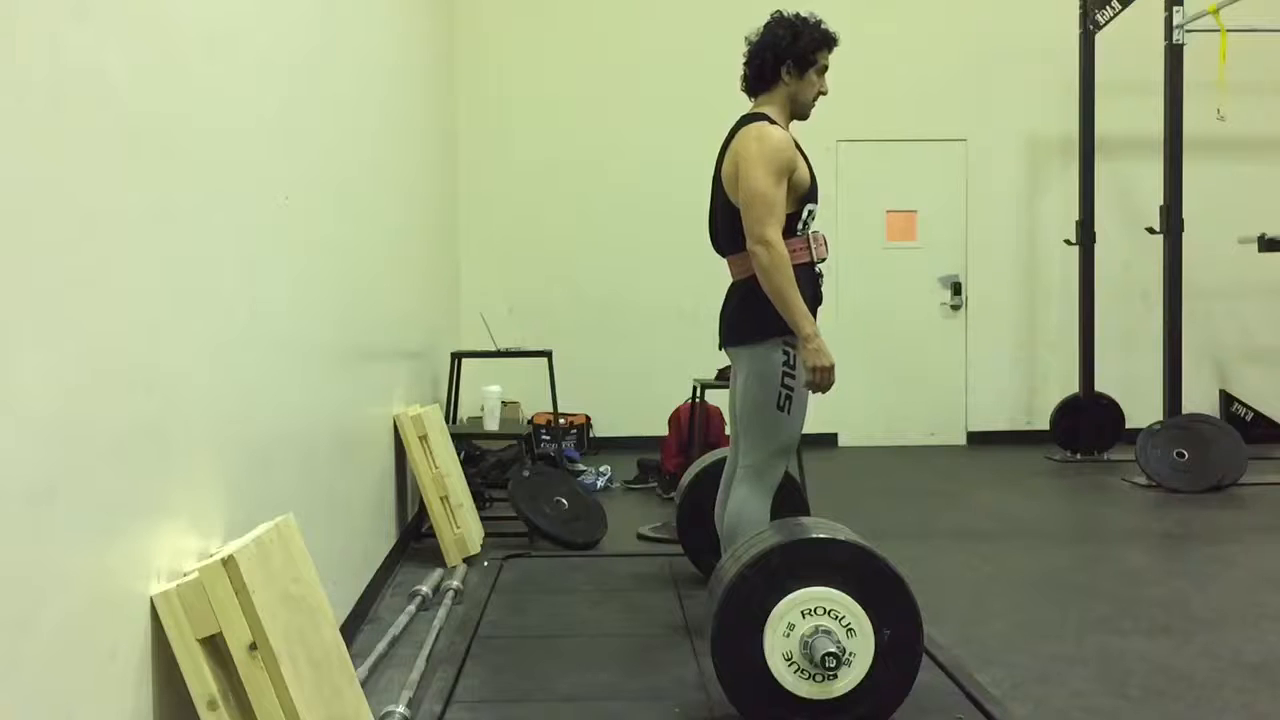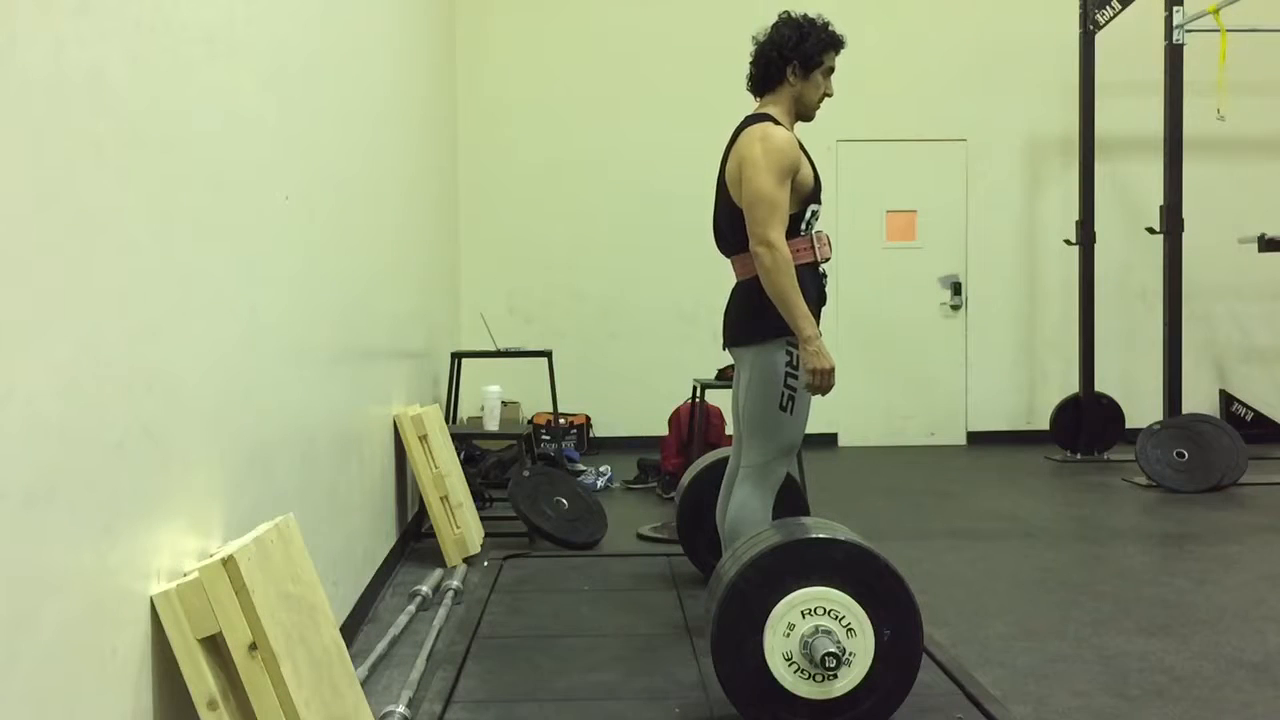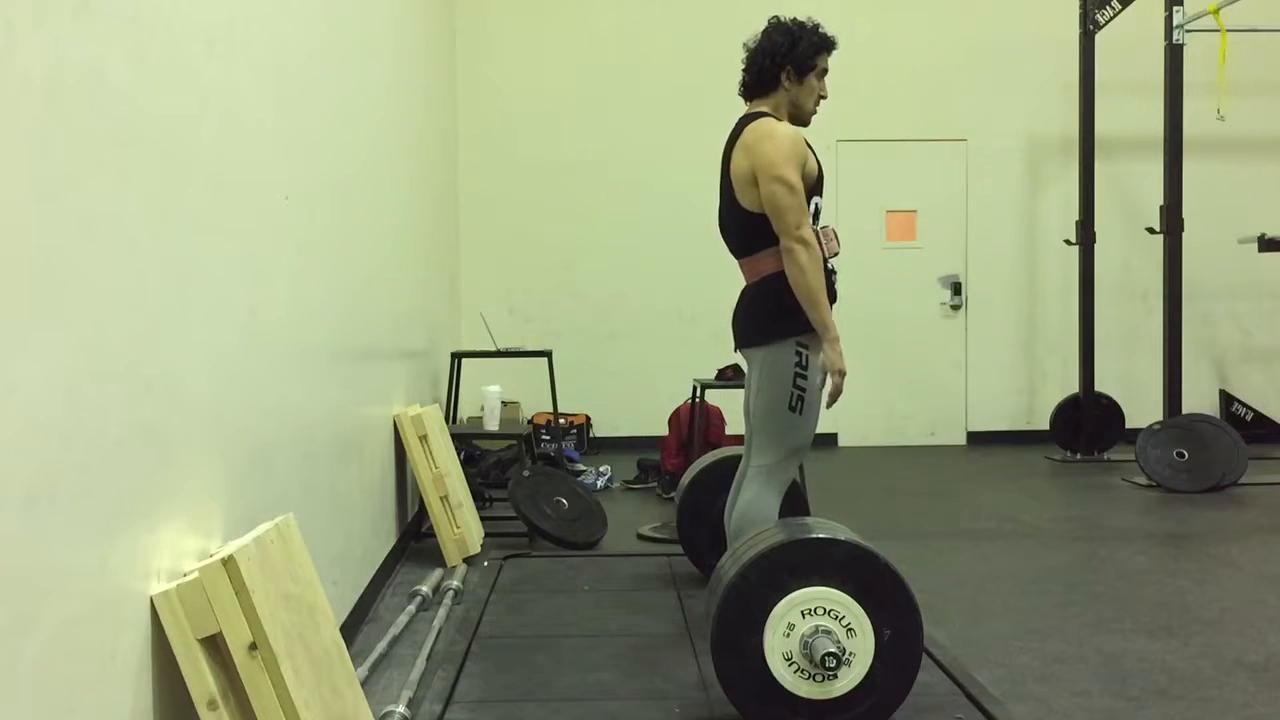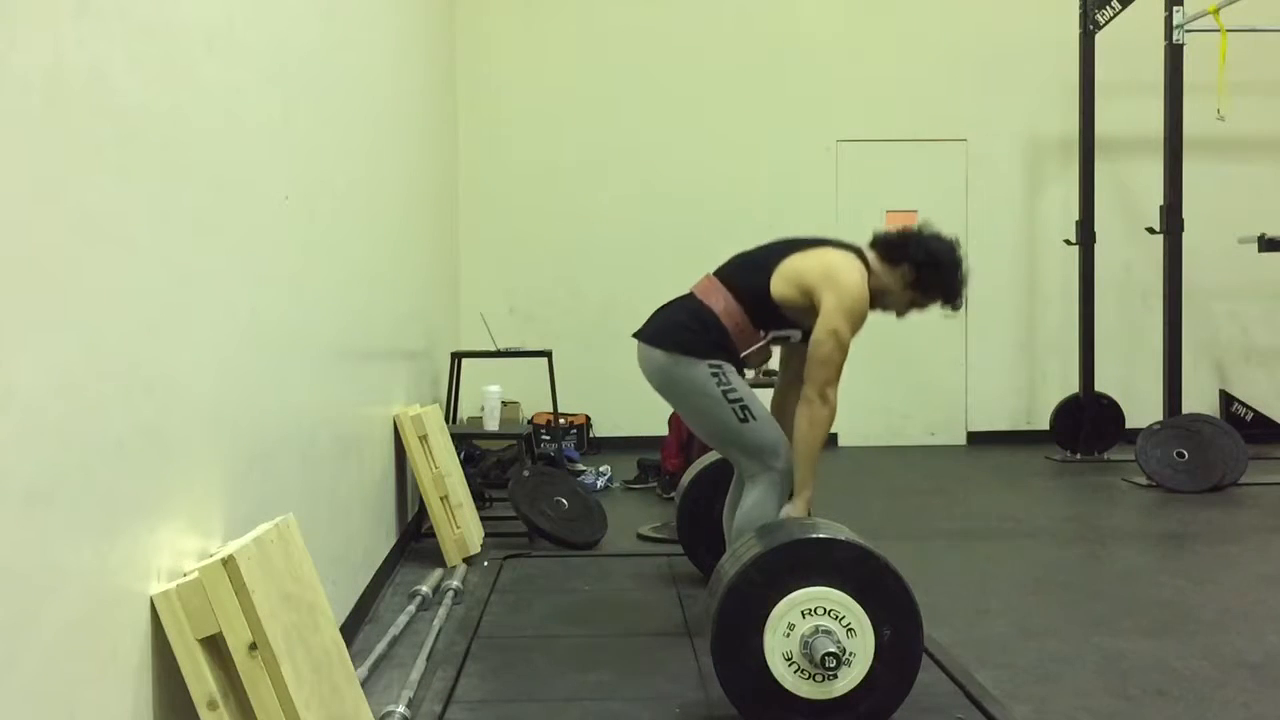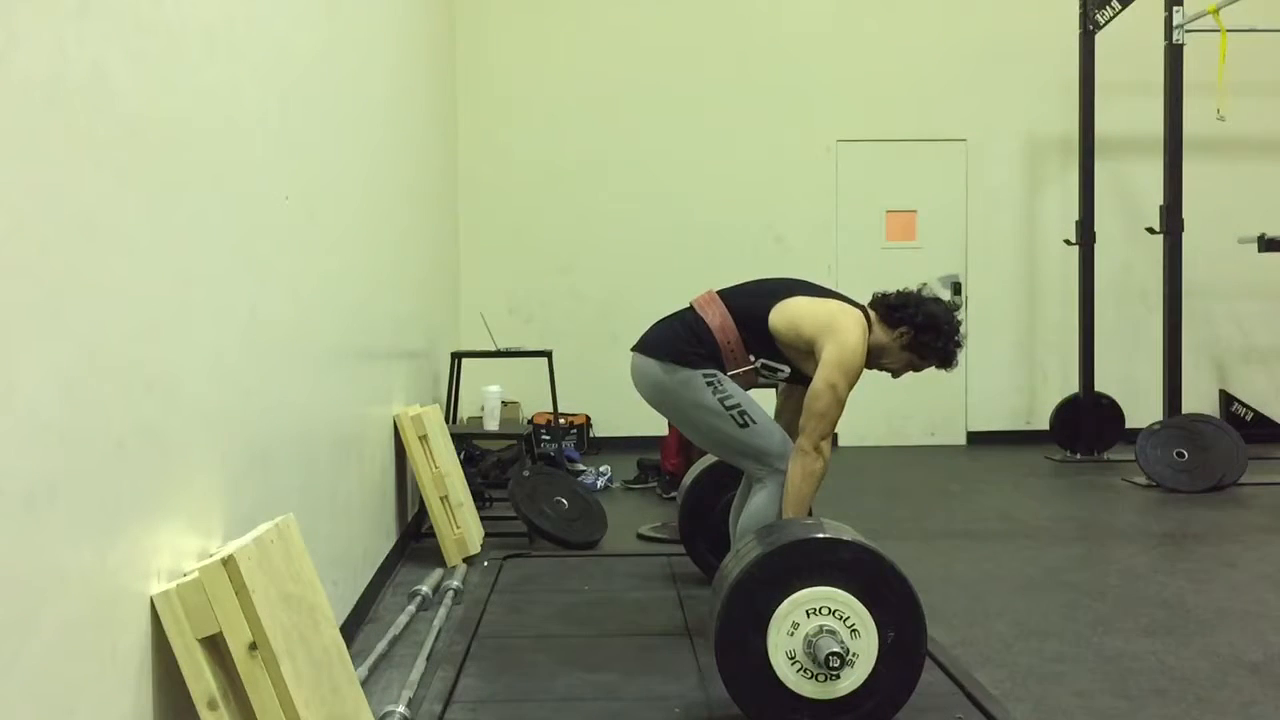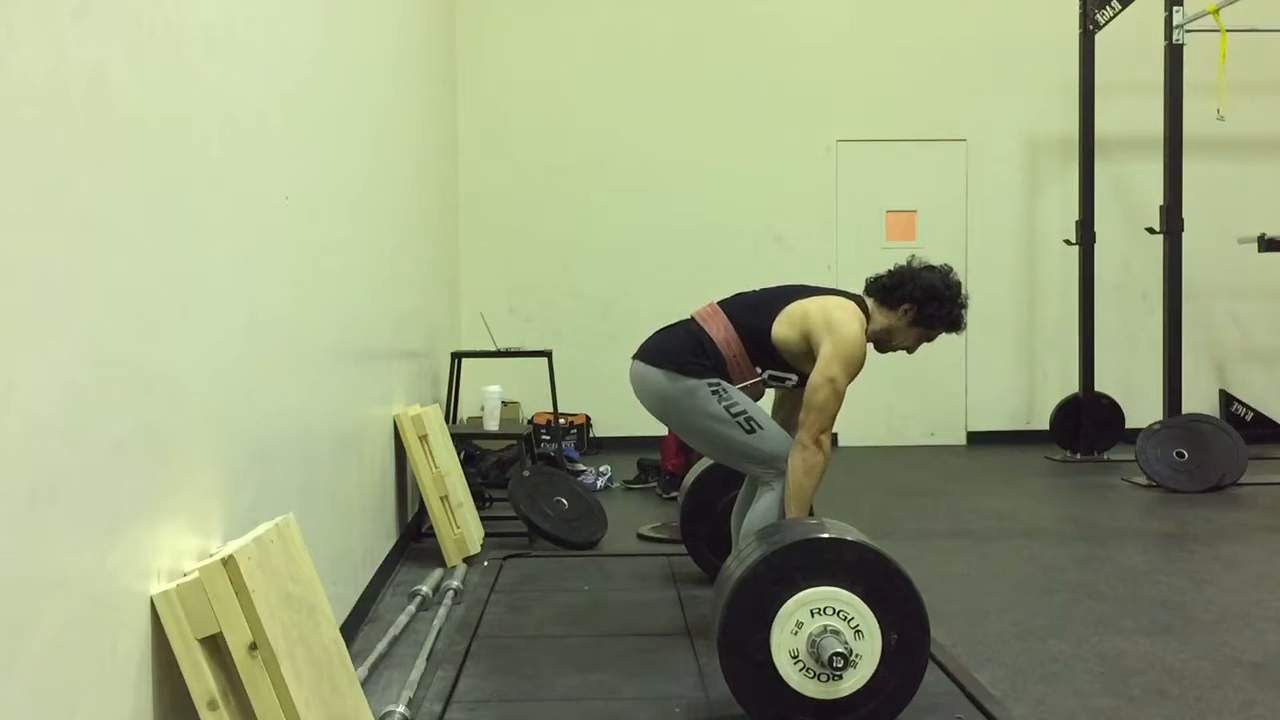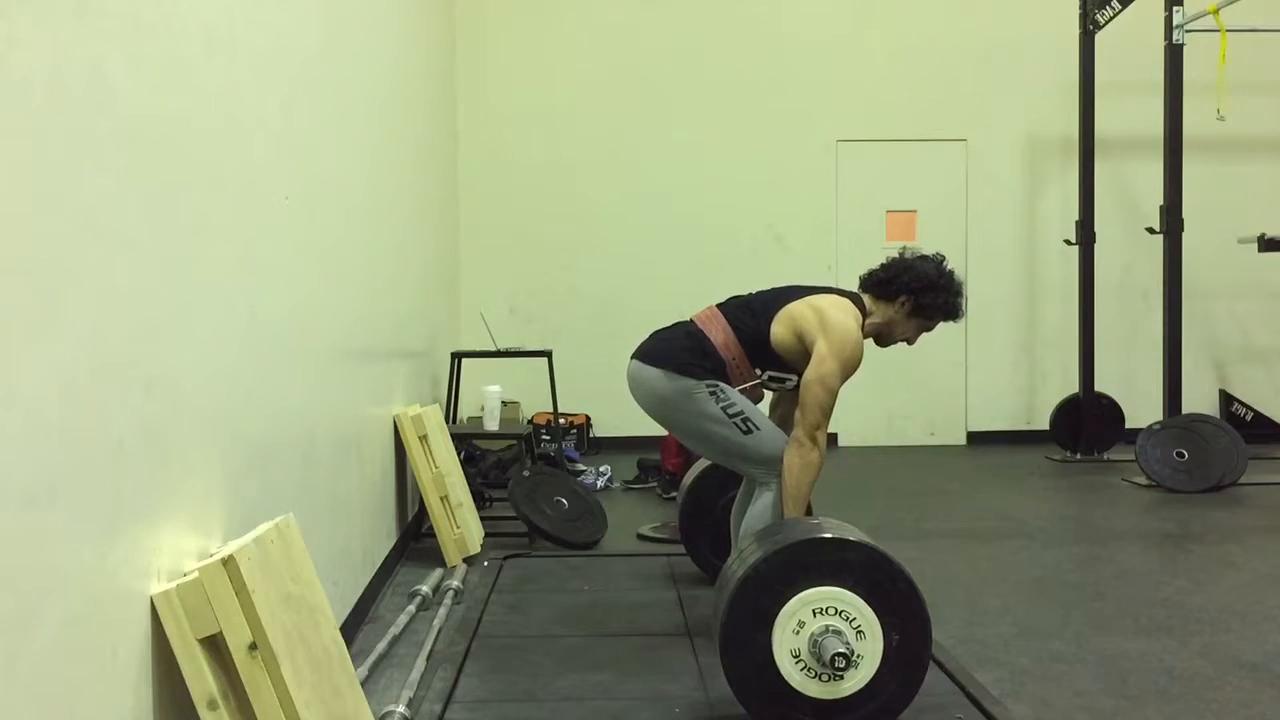
dt=0.7s
person 1, frame 1
left shoulder: (752, 136)
right shoulder: (767, 140)
right elbow: (765, 246)
right wrist: (810, 336)
left hip: (759, 319)
right hip: (771, 323)
left knee: (745, 469)
right knee: (762, 471)
person 1, frame 2
left shoulder: (759, 136)
right shoulder: (771, 141)
right elbow: (768, 247)
right wrist: (810, 338)
left hip: (762, 320)
right hip: (775, 324)
left knee: (748, 470)
right knee: (764, 472)
person 1, frame 3
left shoulder: (749, 136)
right shoulder: (777, 138)
right elbow: (797, 244)
right wrist: (830, 339)
left hip: (766, 316)
right hip: (786, 323)
left knee: (759, 468)
right knee: (772, 472)
person 1, frame 4
left shoulder: (836, 267)
right shoulder: (850, 285)
left elbow: (794, 385)
right elbow: (819, 396)
left wrist: (790, 464)
right wrist: (800, 498)
left hip: (673, 341)
right hip: (683, 348)
left knee: (762, 463)
right knee: (770, 467)
person 1, frame 5
left shoulder: (834, 323)
right shoulder: (849, 341)
left elbow: (790, 435)
right elbow: (811, 447)
left hip: (664, 356)
right hip: (676, 363)
left knee: (768, 463)
right knee: (775, 467)
person 1, frame 6
left shoulder: (836, 315)
right shoulder: (847, 334)
left elbow: (789, 421)
right elbow: (812, 440)
left hip: (663, 364)
right hip: (677, 373)
left knee: (772, 465)
right knee: (781, 469)
person 1, frame 7
left shoulder: (832, 316)
right shoulder: (843, 332)
left elbow: (785, 420)
right elbow: (807, 438)
left hip: (659, 365)
right hip: (673, 374)
left knee: (767, 465)
right knee: (776, 469)
